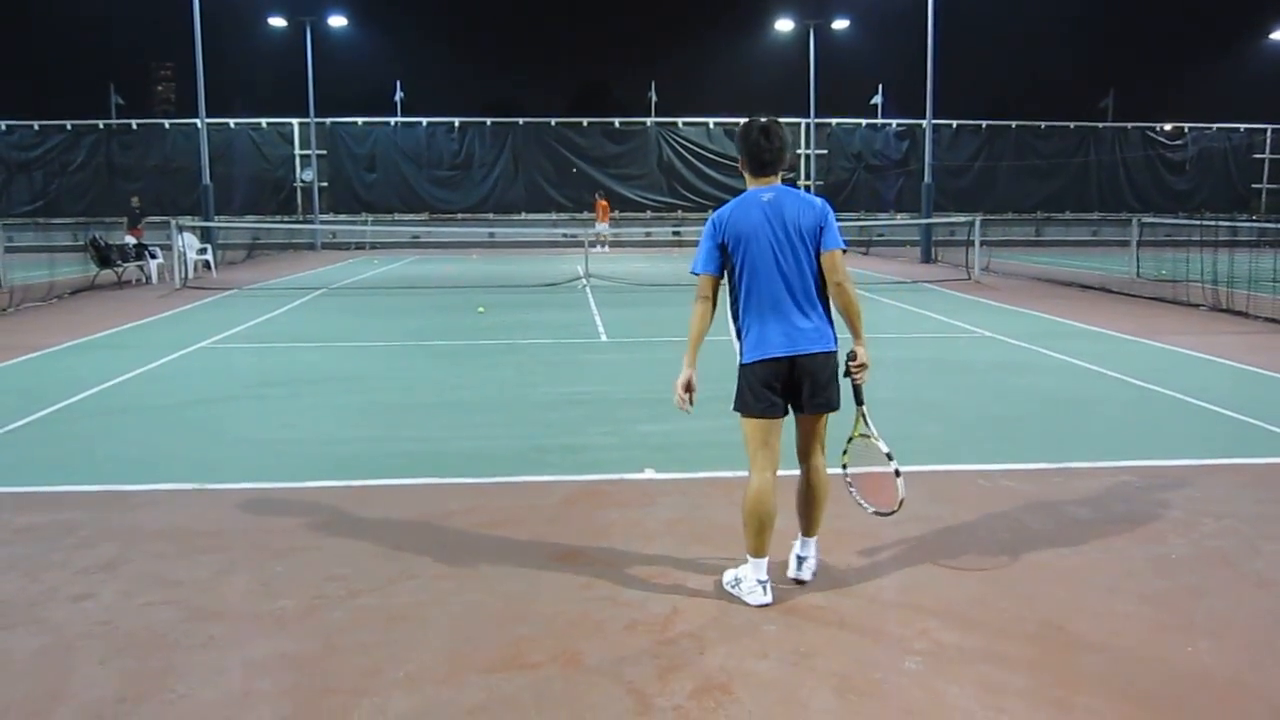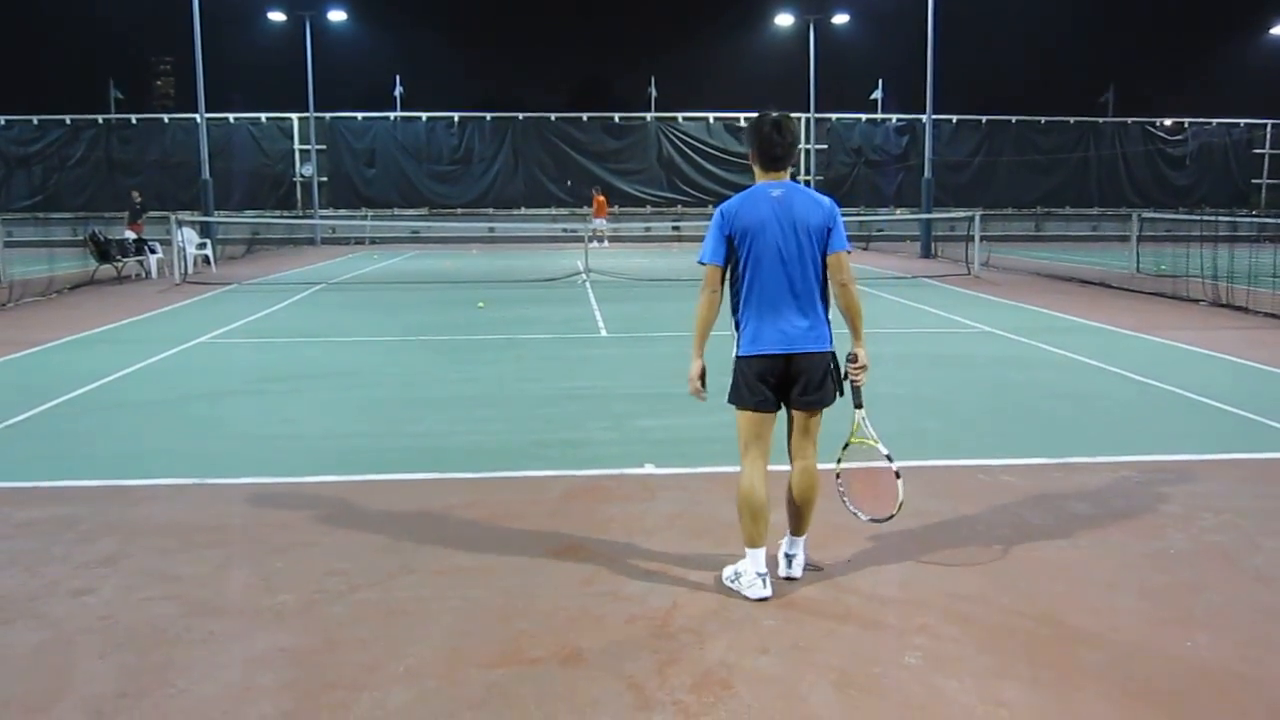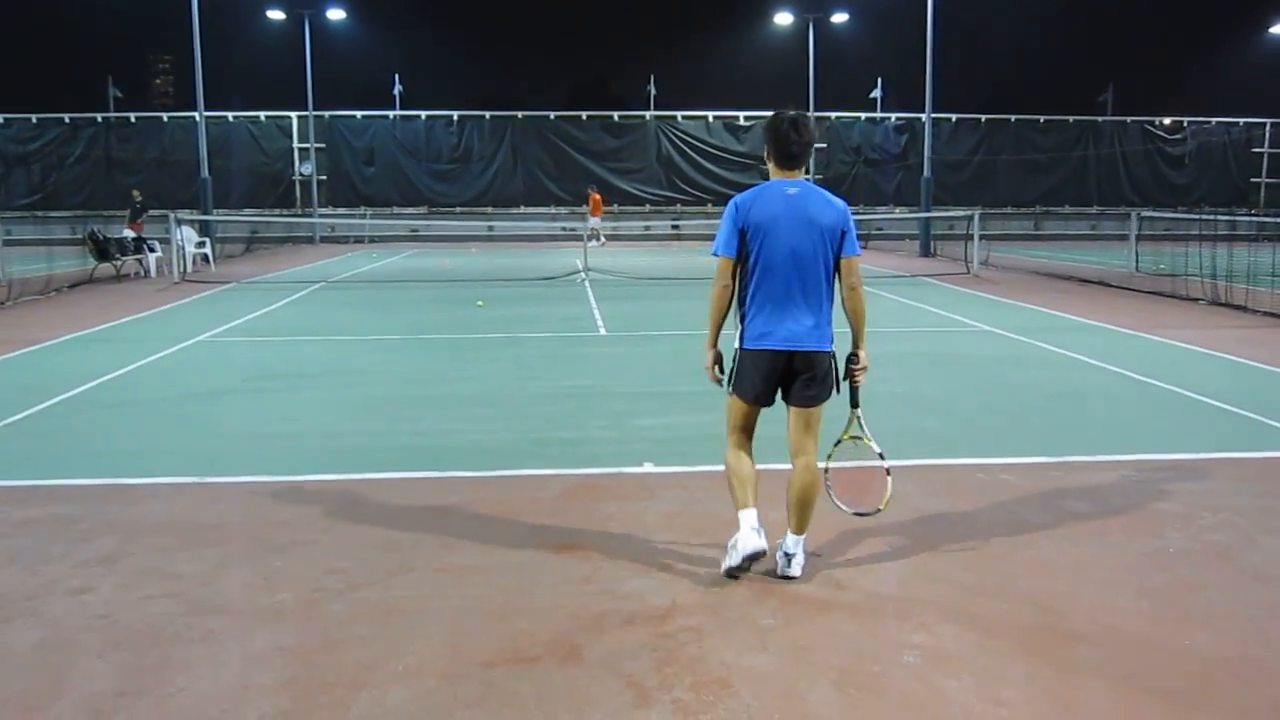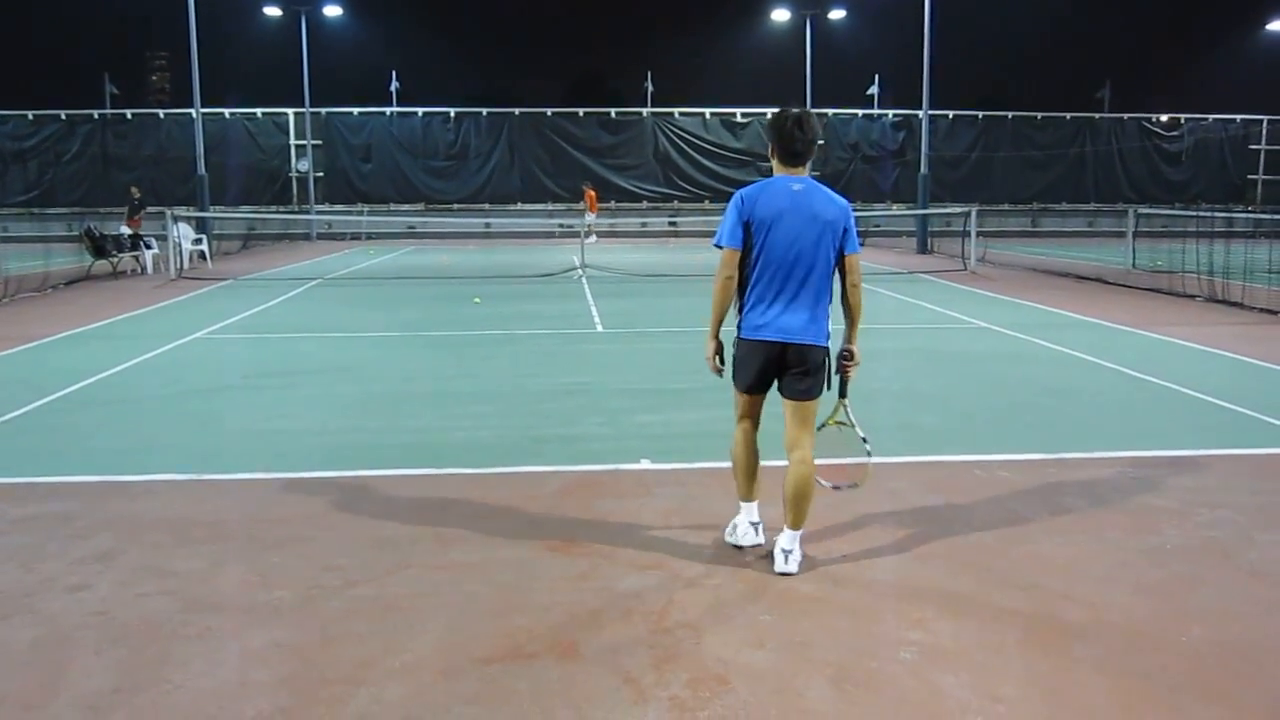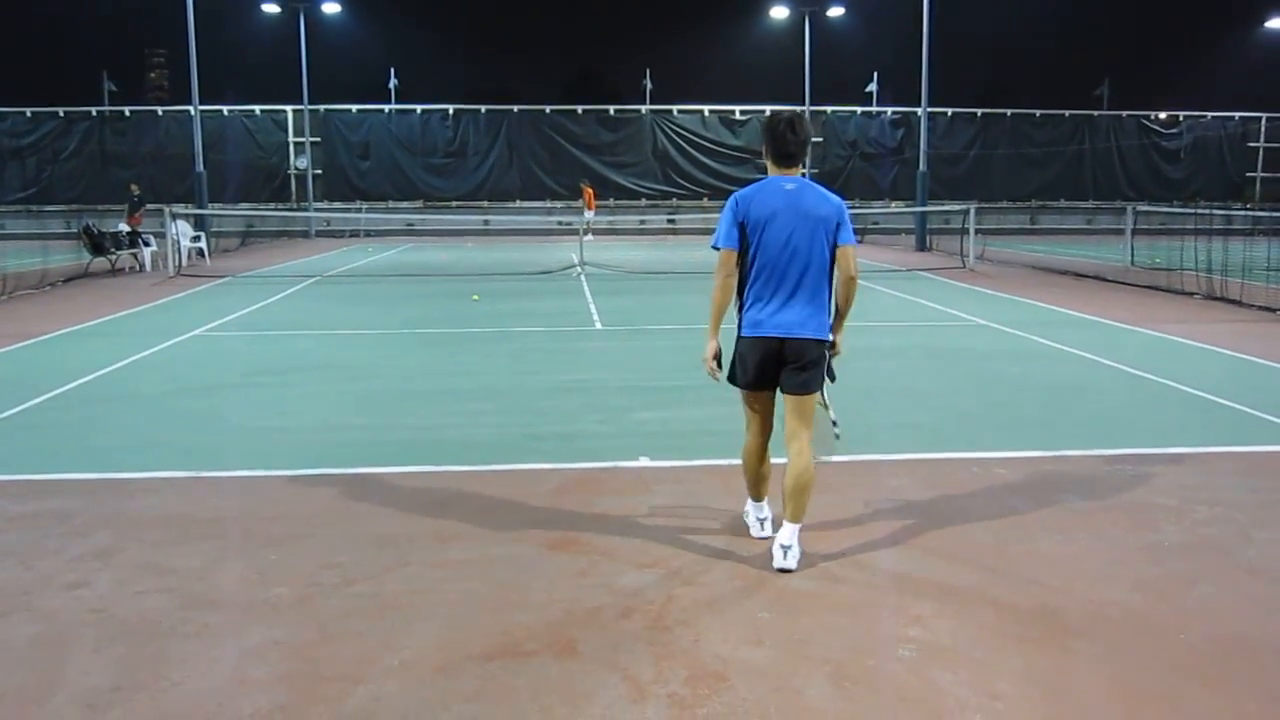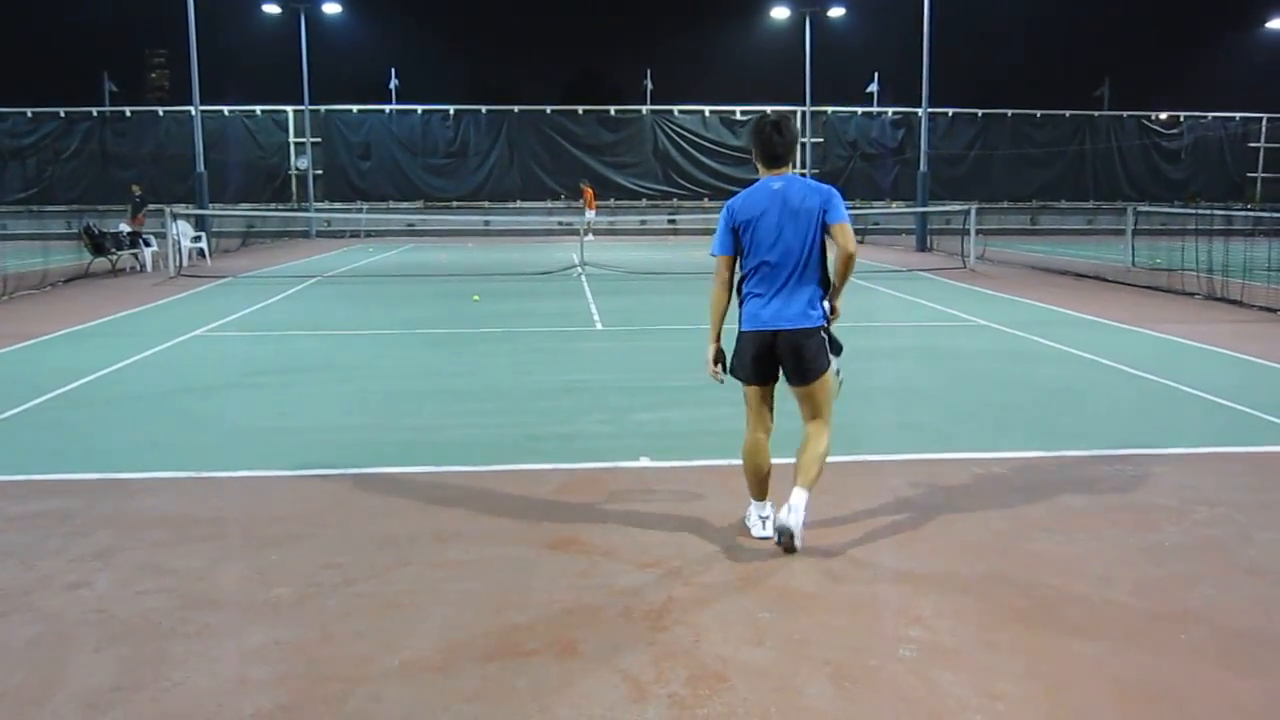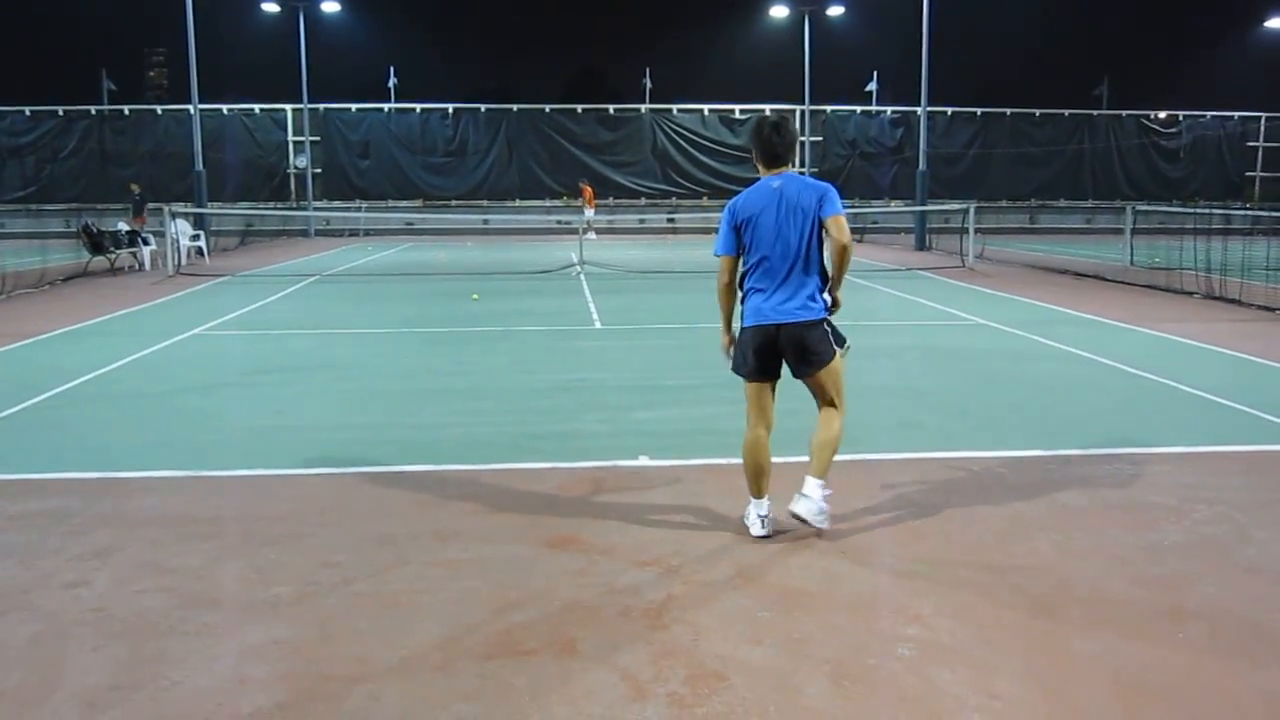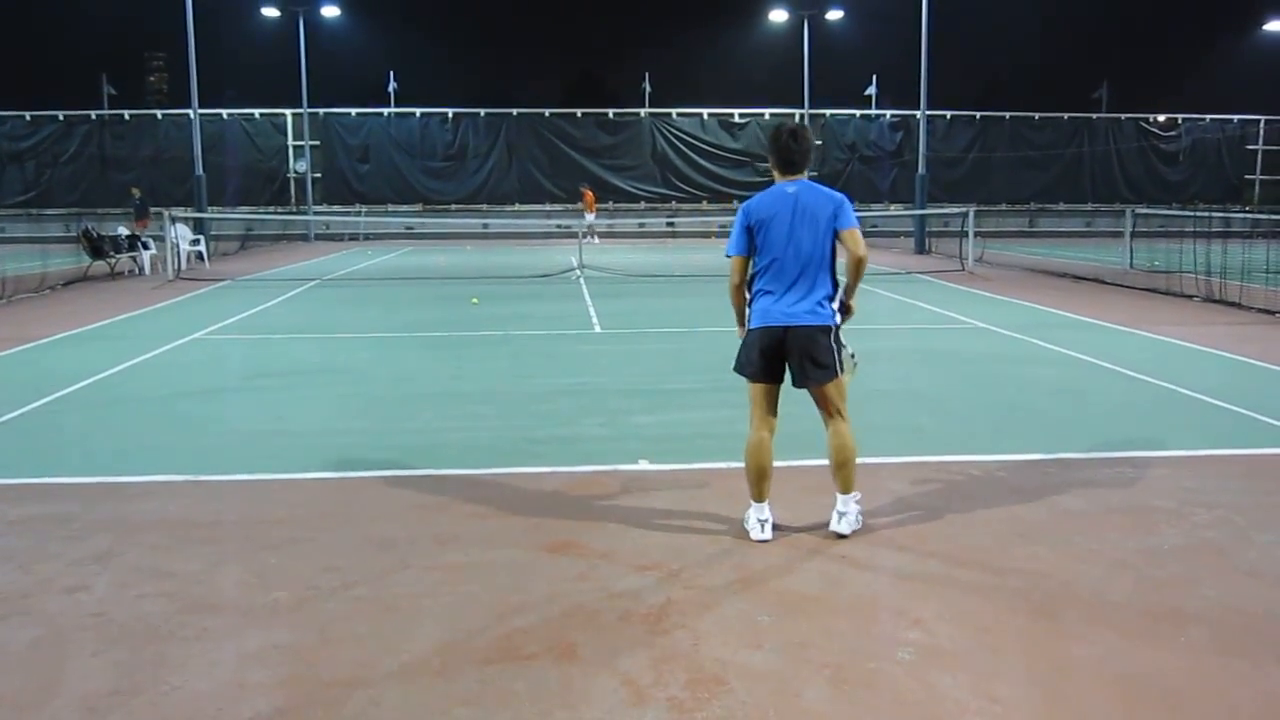
dt=0.2s
person 1, frame 1
left shoulder: (723, 220)
right shoulder: (816, 209)
left elbow: (704, 299)
right elbow: (838, 281)
left wrist: (688, 365)
right wrist: (859, 340)
left hip: (760, 357)
right hip: (817, 352)
left knee: (763, 467)
right knee: (813, 459)
left ankle: (756, 576)
right ankle: (805, 554)
person 1, frame 2
left shoulder: (730, 212)
right shoulder: (824, 208)
left elbow: (711, 291)
right elbow: (842, 282)
left wrist: (698, 355)
right wrist: (858, 342)
left hip: (756, 350)
right hip: (813, 350)
left knee: (754, 461)
right knee: (804, 454)
left ankle: (754, 567)
right ankle: (793, 552)
person 1, frame 3
left shoulder: (743, 206)
right shoulder: (836, 210)
left elbow: (723, 284)
right elbow: (852, 286)
left wrist: (712, 344)
right wrist: (860, 345)
left hip: (758, 345)
right hip: (814, 347)
left knee: (737, 439)
right knee: (804, 450)
left ankle: (749, 526)
right ankle: (793, 550)
person 1, frame 4
left shoulder: (747, 200)
right shoulder: (838, 208)
left elbow: (728, 274)
right elbow: (852, 282)
left wrist: (714, 334)
right wrist: (852, 339)
left hip: (756, 336)
right hip: (810, 340)
left knee: (746, 426)
right knee: (800, 444)
left ankle: (748, 521)
right ankle: (789, 545)
person 1, frame 5
left shoulder: (742, 202)
right shoulder: (832, 205)
left elbow: (726, 273)
right elbow: (849, 273)
left wrist: (713, 335)
right wrist: (838, 326)
left hip: (756, 334)
right hip: (809, 335)
left knee: (757, 429)
right knee: (799, 440)
left ankle: (758, 513)
right ankle: (788, 539)
person 1, frame 6
left shoulder: (737, 207)
right shoulder: (822, 196)
left elbow: (722, 280)
right elbow: (848, 249)
left wrist: (714, 340)
right wrist: (833, 296)
left hip: (754, 329)
right hip: (806, 327)
left knee: (758, 427)
right knee: (818, 423)
left ankle: (760, 513)
right ankle: (795, 505)
person 1, frame 7
left shoulder: (738, 206)
right shoulder: (819, 192)
left elbow: (726, 278)
right elbow: (842, 240)
left wrist: (727, 328)
right wrist: (834, 288)
left hip: (756, 324)
right hip: (808, 320)
left knee: (758, 423)
right knee: (831, 408)
left ankle: (759, 511)
right ankle: (811, 493)
person 1, frame 8
left shoulder: (751, 209)
right shoulder: (834, 202)
left elbow: (737, 278)
right elbow: (858, 254)
left wrist: (741, 320)
right wrist: (847, 298)
left hip: (764, 326)
right hip: (815, 324)
left knee: (761, 425)
right knee: (836, 420)
left ankle: (759, 515)
right ankle: (846, 508)
